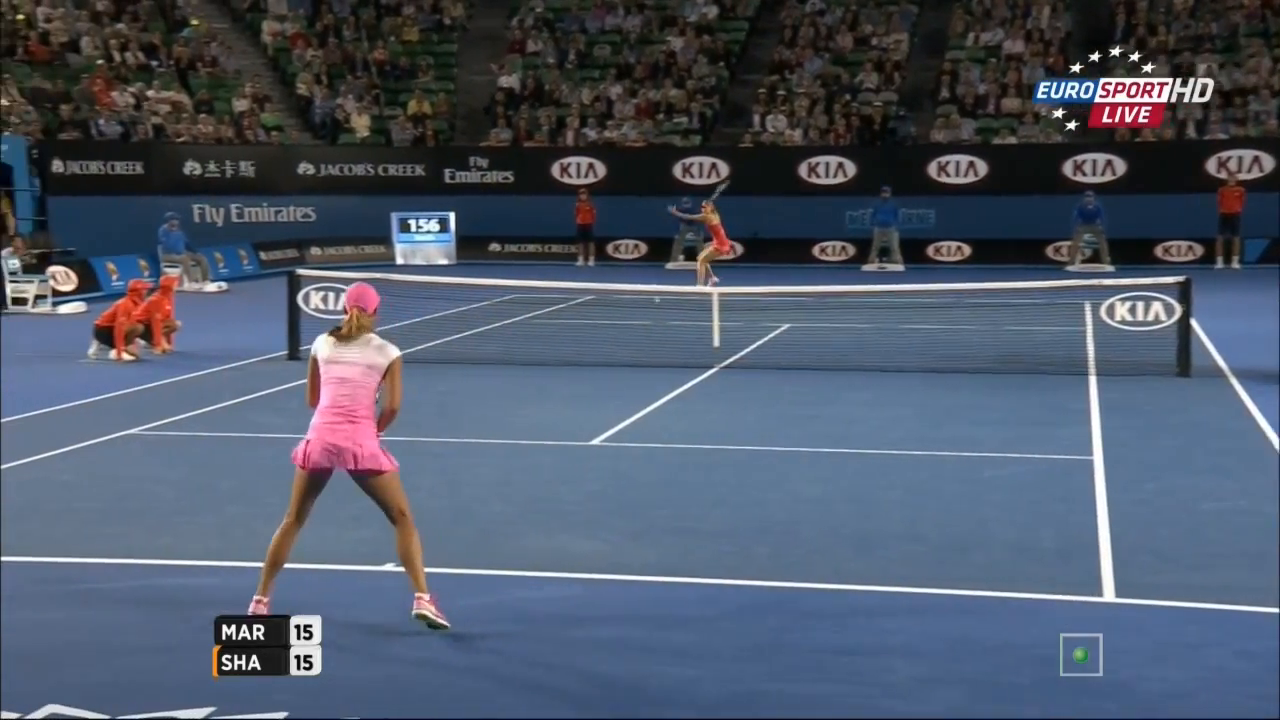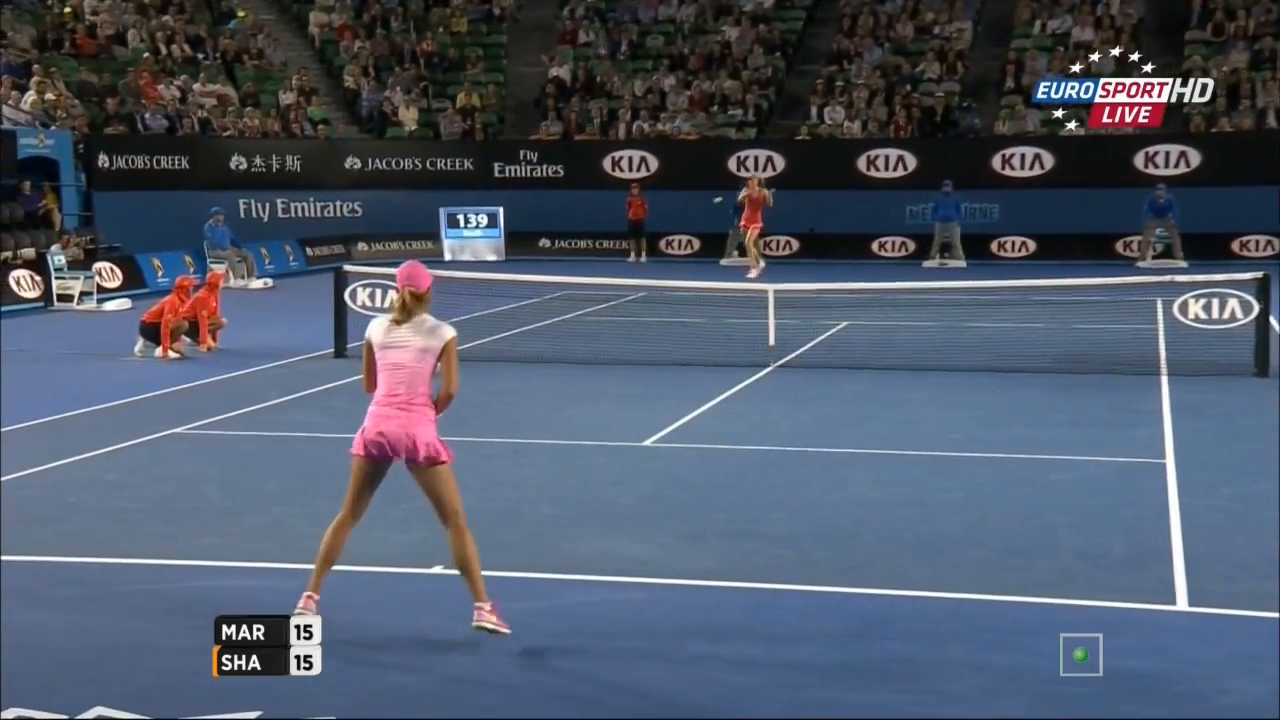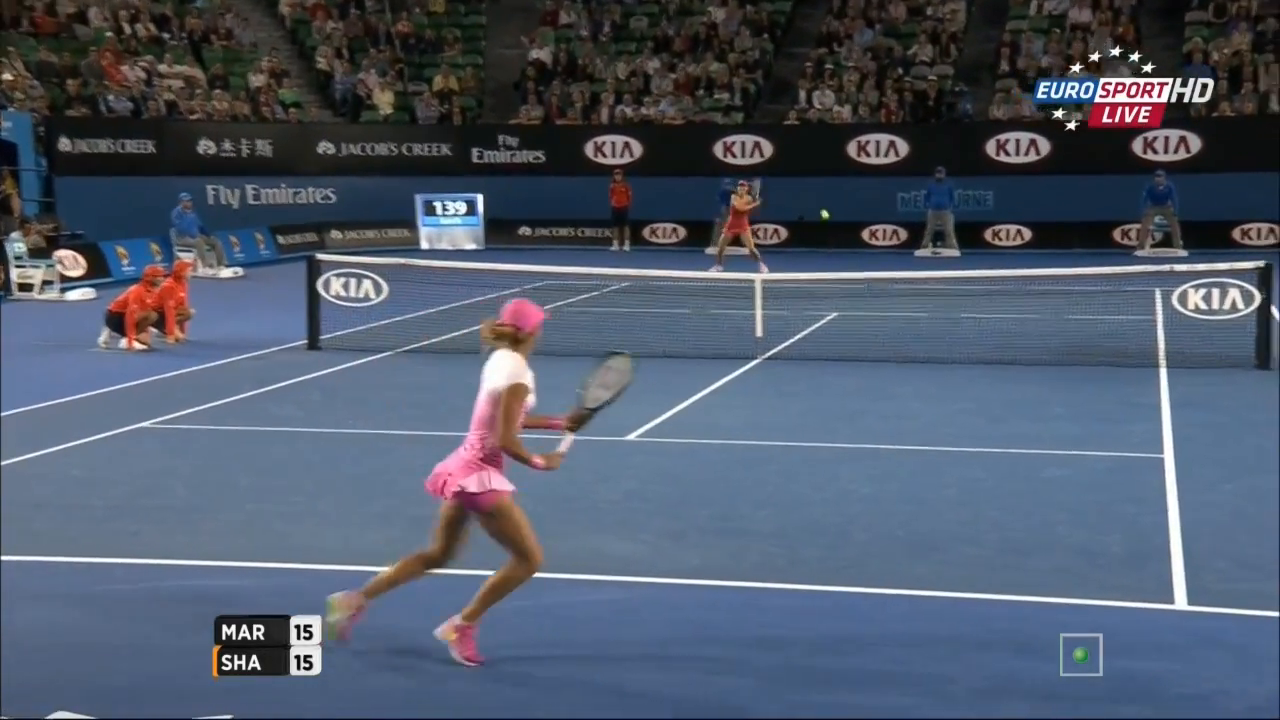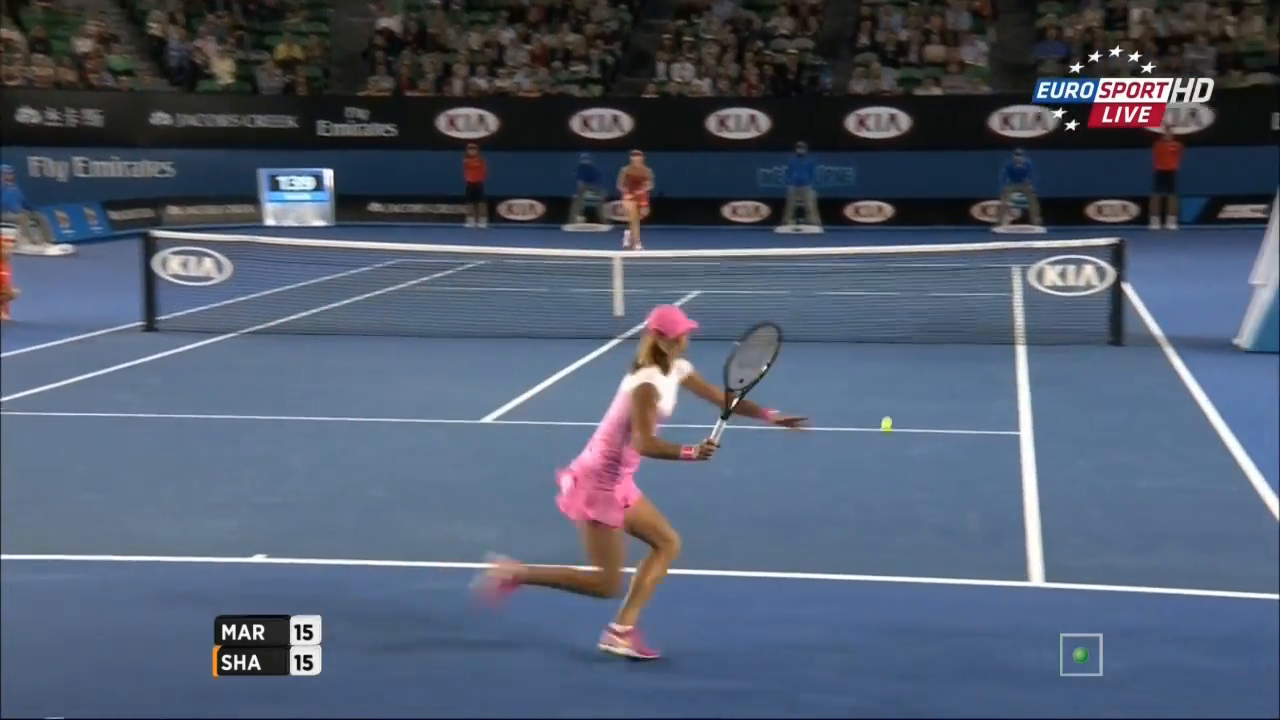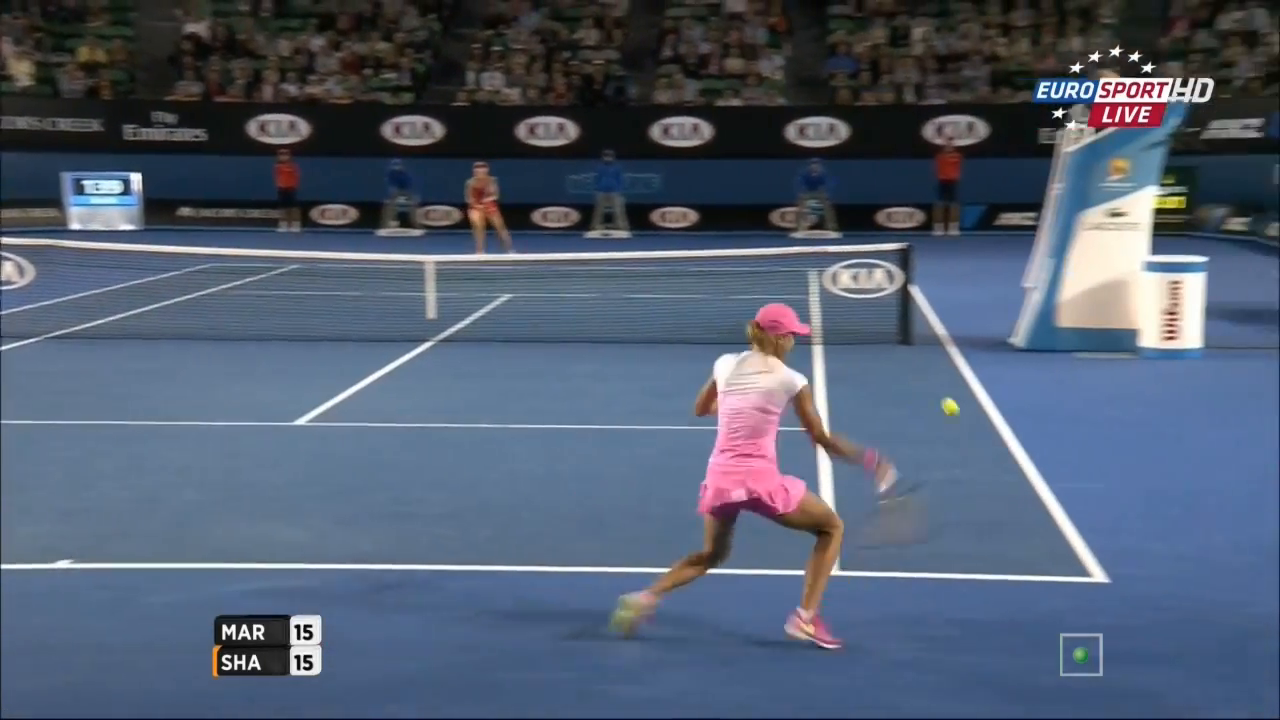
dt=0.4s
person 1, frame 1
left shoulder: (322, 343)
right shoulder: (388, 352)
left elbow: (313, 400)
right elbow: (393, 407)
left hip: (321, 438)
right hip: (361, 442)
left knee: (293, 521)
right knee: (403, 519)
left ankle: (260, 600)
right ankle: (422, 599)
person 1, frame 2
left shoulder: (376, 327)
right shoulder: (442, 334)
left elbow: (370, 385)
right elbow: (449, 393)
left hip: (377, 425)
right hip: (417, 432)
left knee: (348, 516)
right knee: (455, 521)
left ankle: (310, 597)
right ankle: (482, 608)
person 1, frame 3
left shoulder: (499, 359)
right shoulder: (520, 376)
right elbow: (504, 440)
left wrist: (558, 423)
right wrist: (538, 461)
left hip: (464, 469)
right hip: (480, 473)
left knee: (439, 554)
right knee: (529, 559)
left ankle: (351, 602)
right ankle: (461, 627)
person 1, frame 4
left shoulder: (675, 371)
right shoulder: (648, 381)
left elbow: (724, 399)
right elbow: (647, 444)
left wrist: (771, 417)
right wrist: (690, 453)
left hip: (613, 481)
right hip: (598, 481)
left knee: (668, 545)
right knee: (607, 585)
left ankle: (622, 631)
right ankle: (510, 574)
person 1, frame 5
left shoulder: (725, 364)
right shoulder: (790, 379)
left elbow: (701, 408)
right elbow: (821, 438)
right wrist: (864, 457)
left hip: (721, 478)
right hip: (760, 478)
left knee: (708, 556)
right knee: (831, 527)
left ankle: (646, 597)
right ankle: (806, 618)
